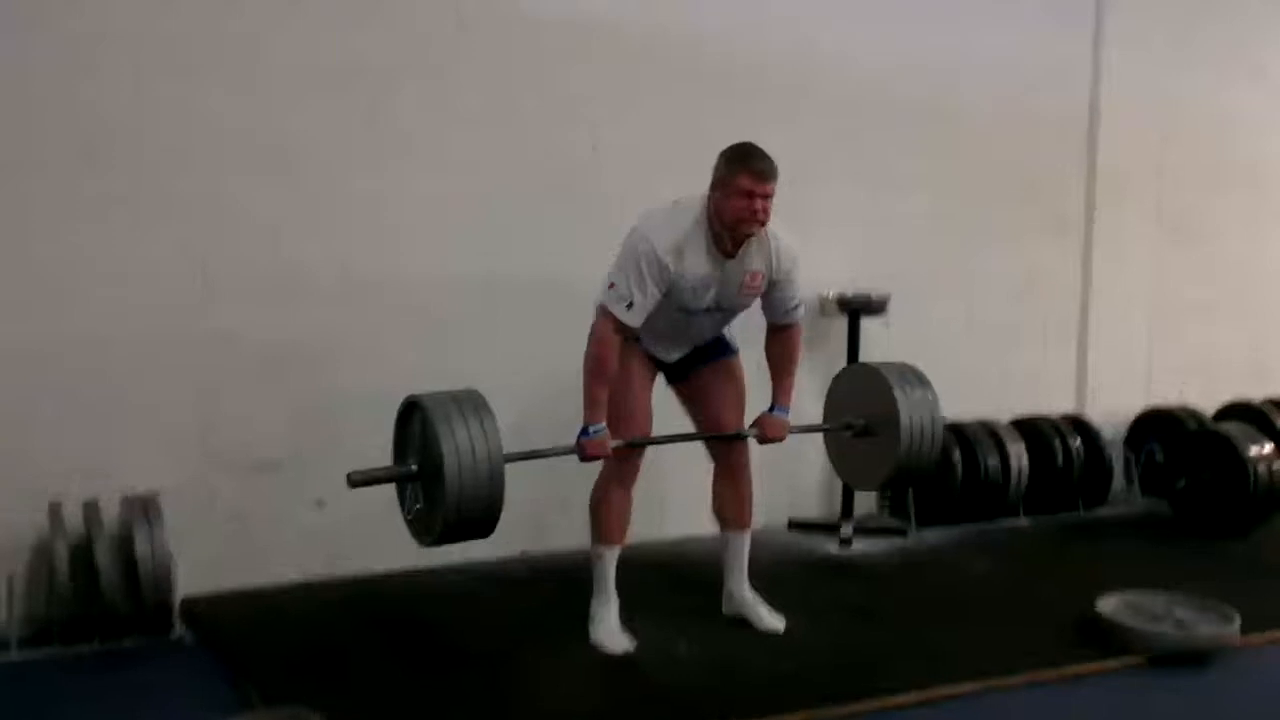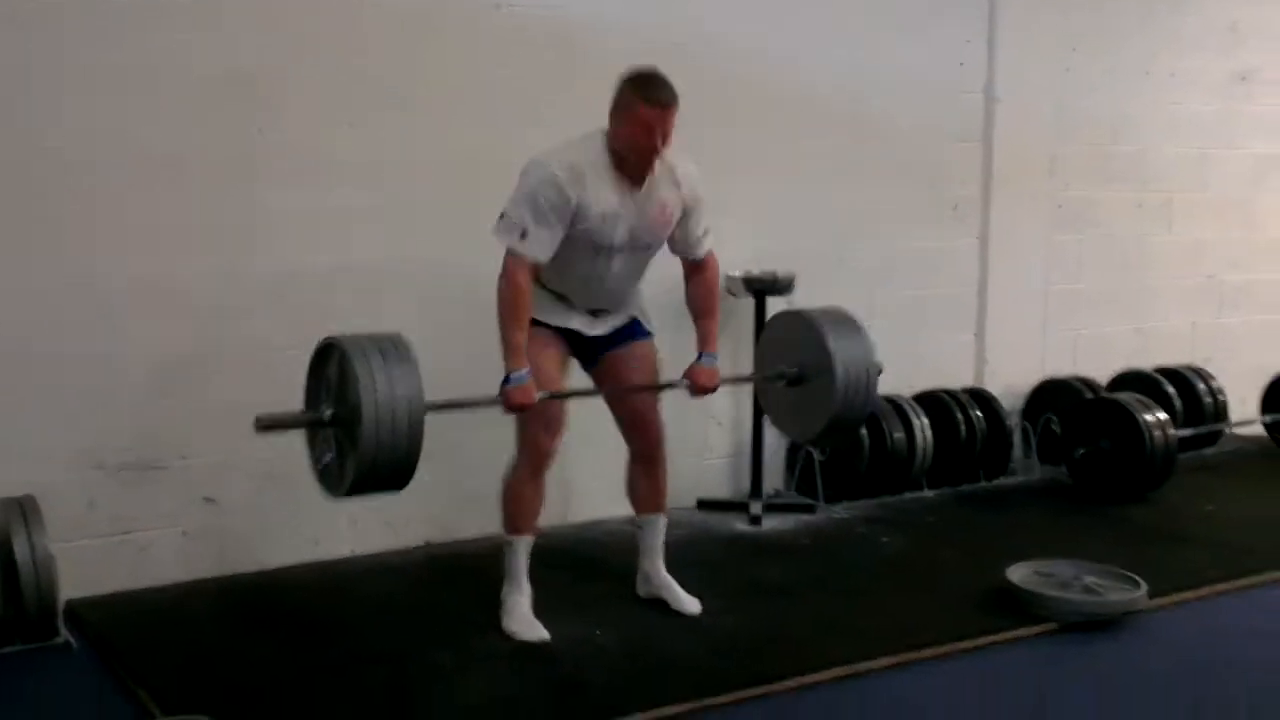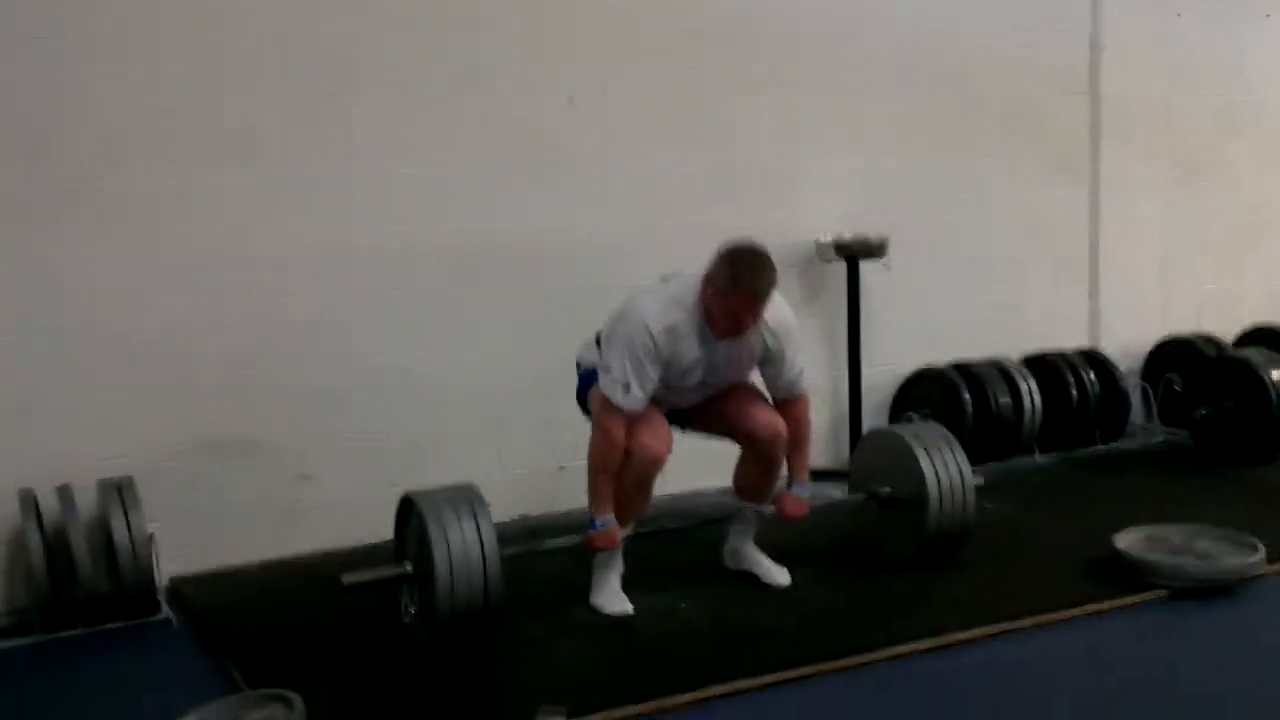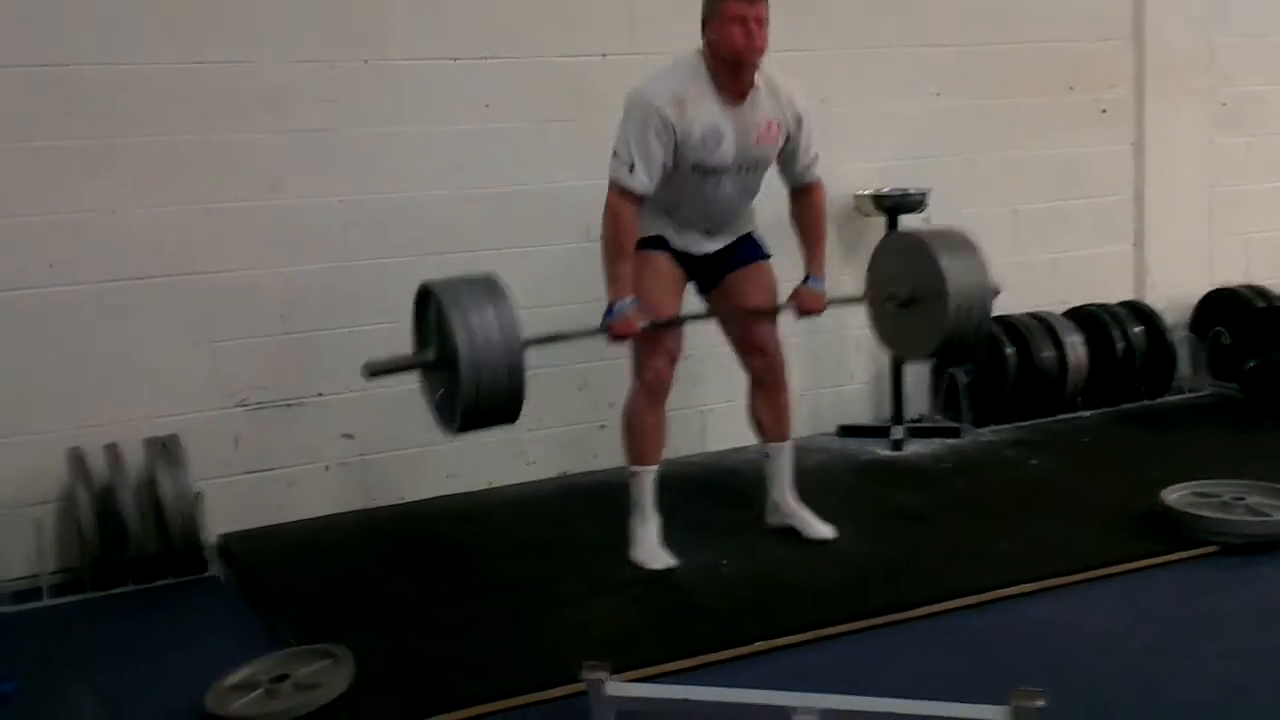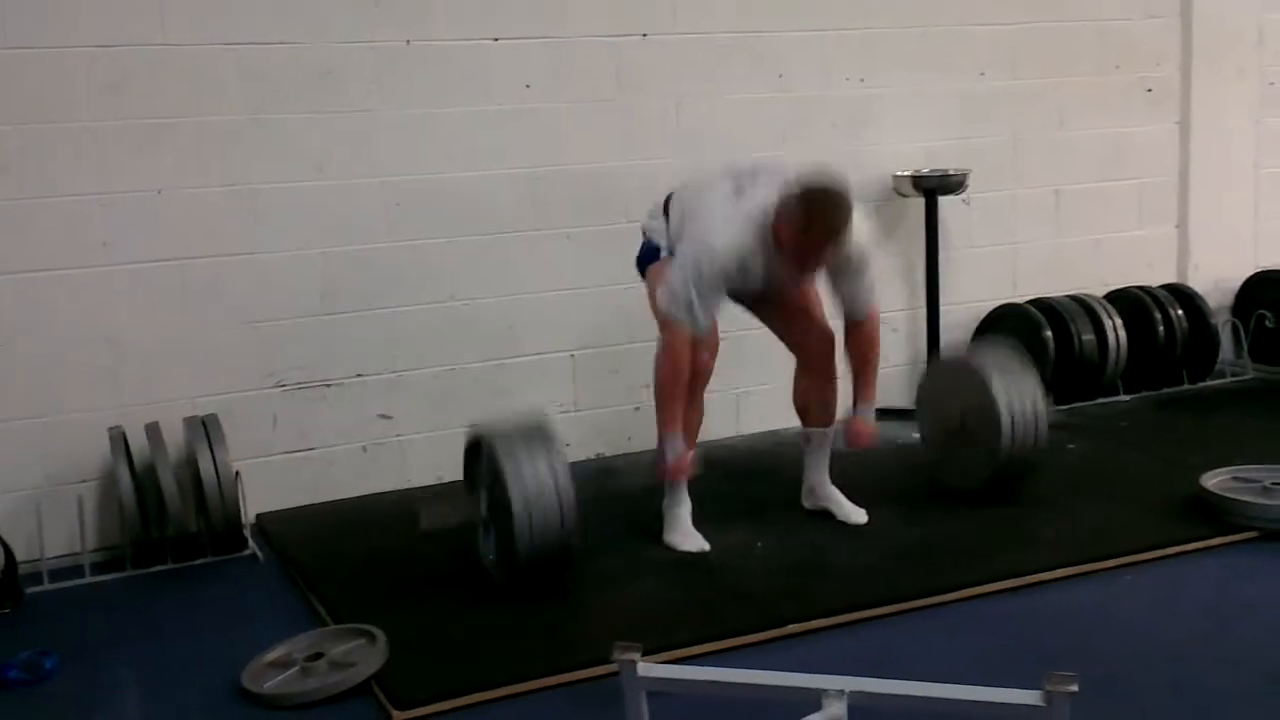
dt=1s
person 1, frame 1
left shoulder: (776, 252)
right shoulder: (661, 240)
left elbow: (785, 328)
right elbow: (607, 331)
left wrist: (779, 407)
right wrist: (594, 425)
left hip: (704, 339)
right hip: (632, 330)
left knee: (733, 451)
right knee: (625, 453)
left ankle: (737, 588)
right ankle: (604, 604)
person 1, frame 2
left shoulder: (679, 181)
right shoulder: (559, 175)
left elbow: (700, 265)
right elbow: (519, 272)
left wrist: (707, 352)
right wrist: (517, 371)
left hip: (616, 315)
right hip: (549, 311)
left knee: (649, 435)
right knee: (540, 442)
left ankle: (652, 570)
right ankle: (516, 591)
person 1, frame 3
left shoulder: (776, 320)
right shoulder: (650, 320)
left elbow: (793, 399)
right elbow: (610, 423)
left wrist: (797, 484)
right wrist: (601, 519)
right hip: (613, 373)
left knee: (771, 433)
right knee: (649, 448)
left ankle: (741, 544)
right ankle: (607, 567)
person 1, frame 4
left shoulder: (783, 103)
right shoulder: (664, 100)
left elbow: (807, 190)
right elbow: (624, 199)
left wrist: (814, 277)
right wrist: (621, 301)
left hip: (732, 237)
right hip: (659, 234)
left knee: (768, 362)
right knee: (655, 369)
left ankle: (783, 499)
right ankle: (644, 521)
person 1, frame 5
left shoulder: (843, 238)
right shoulder: (716, 243)
left elbow: (862, 322)
right elbow: (676, 345)
left wrist: (864, 409)
right wrist: (673, 446)
right hip: (672, 241)
left knee: (819, 342)
right knee: (697, 364)
left ankle: (818, 483)
right ankle: (676, 511)
